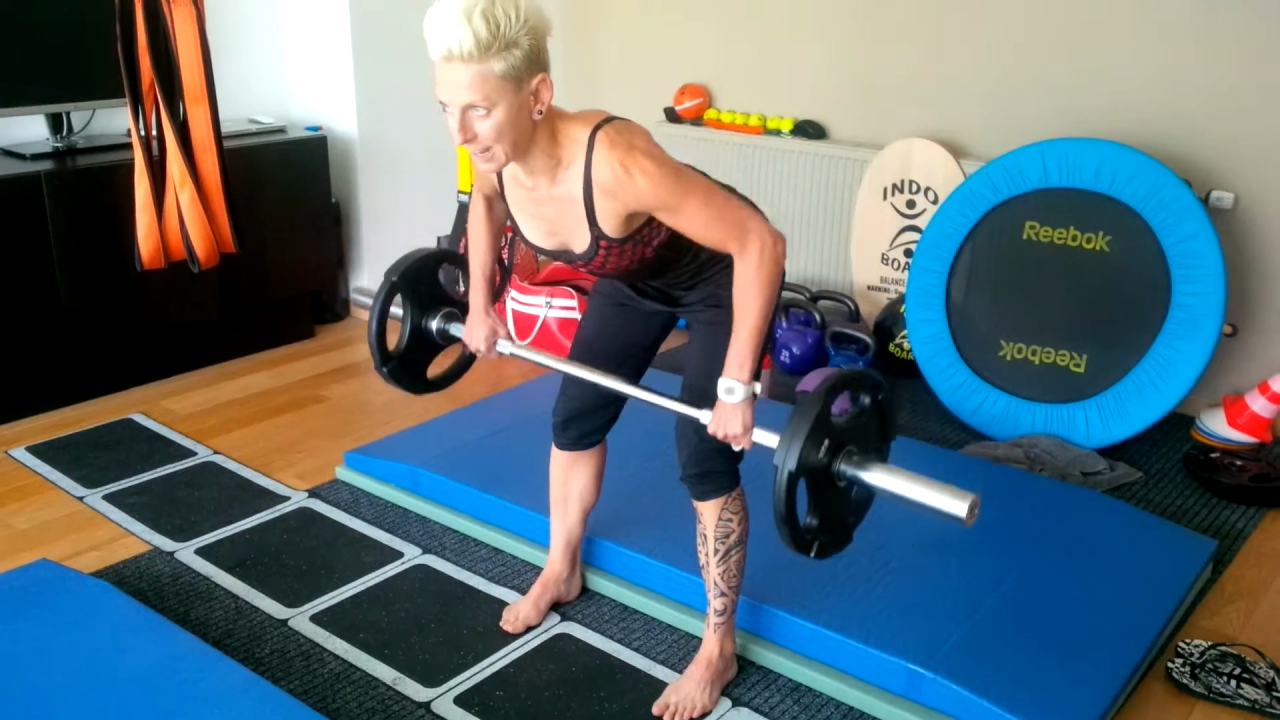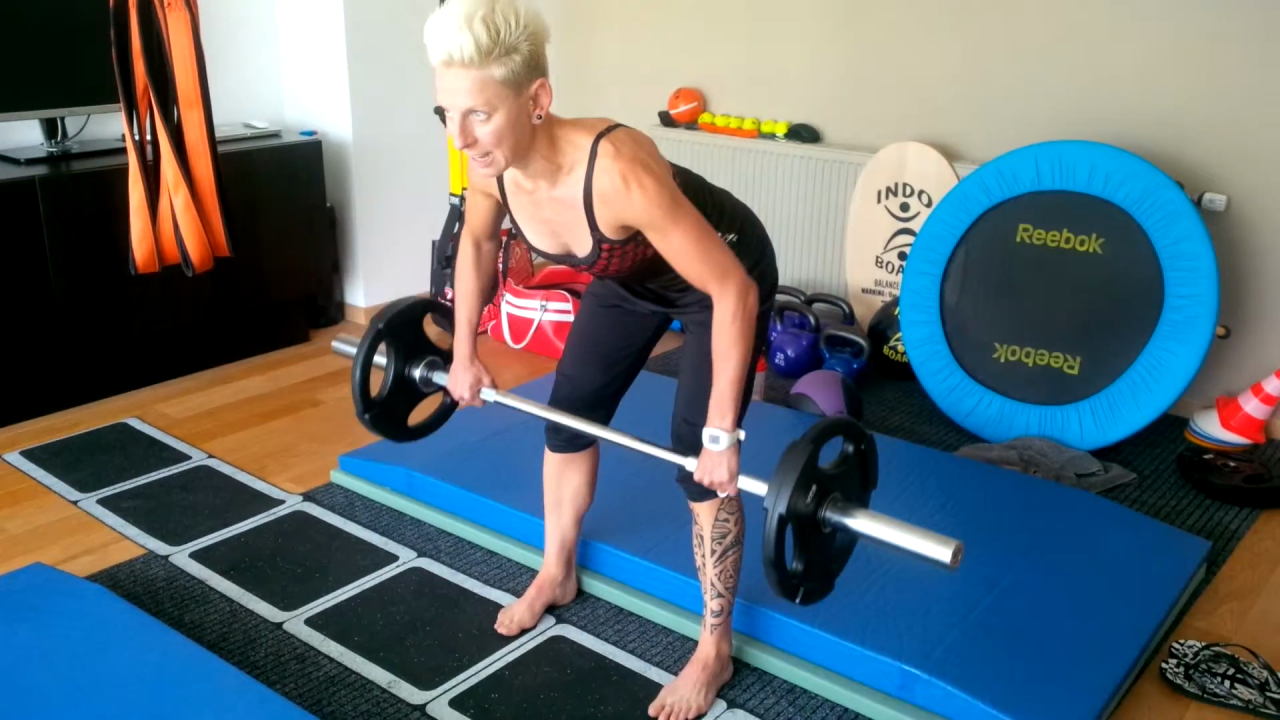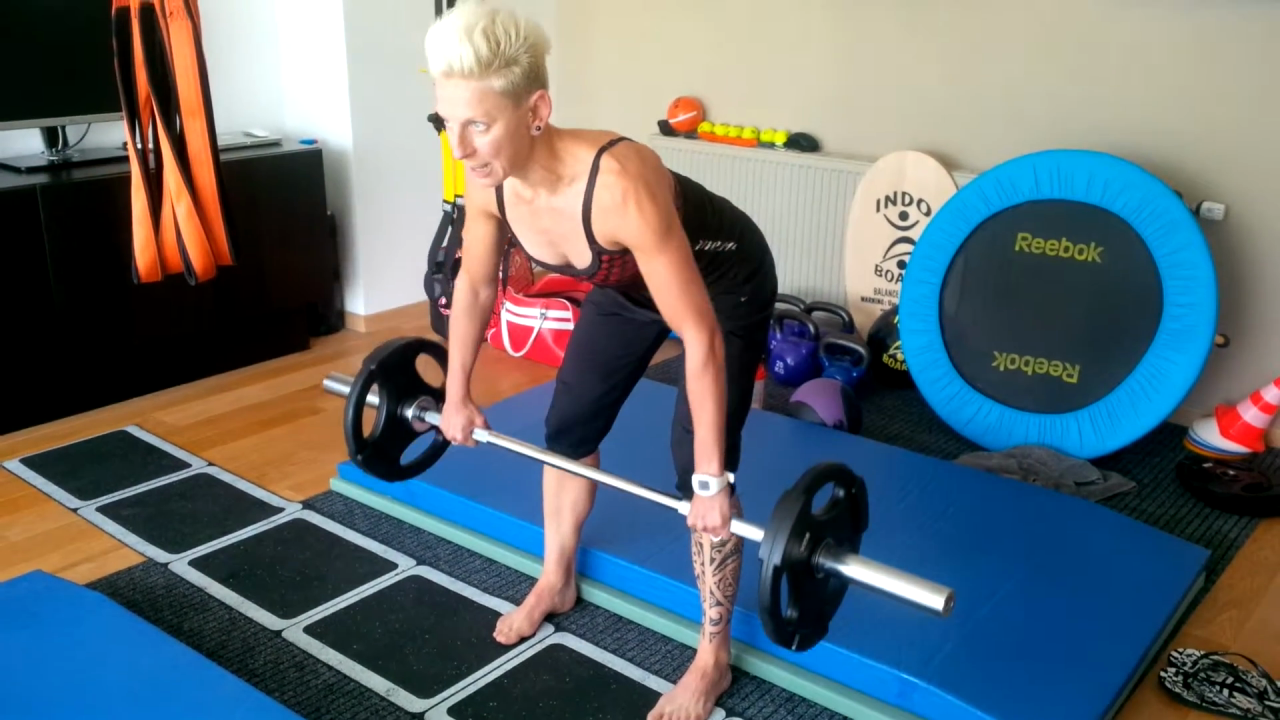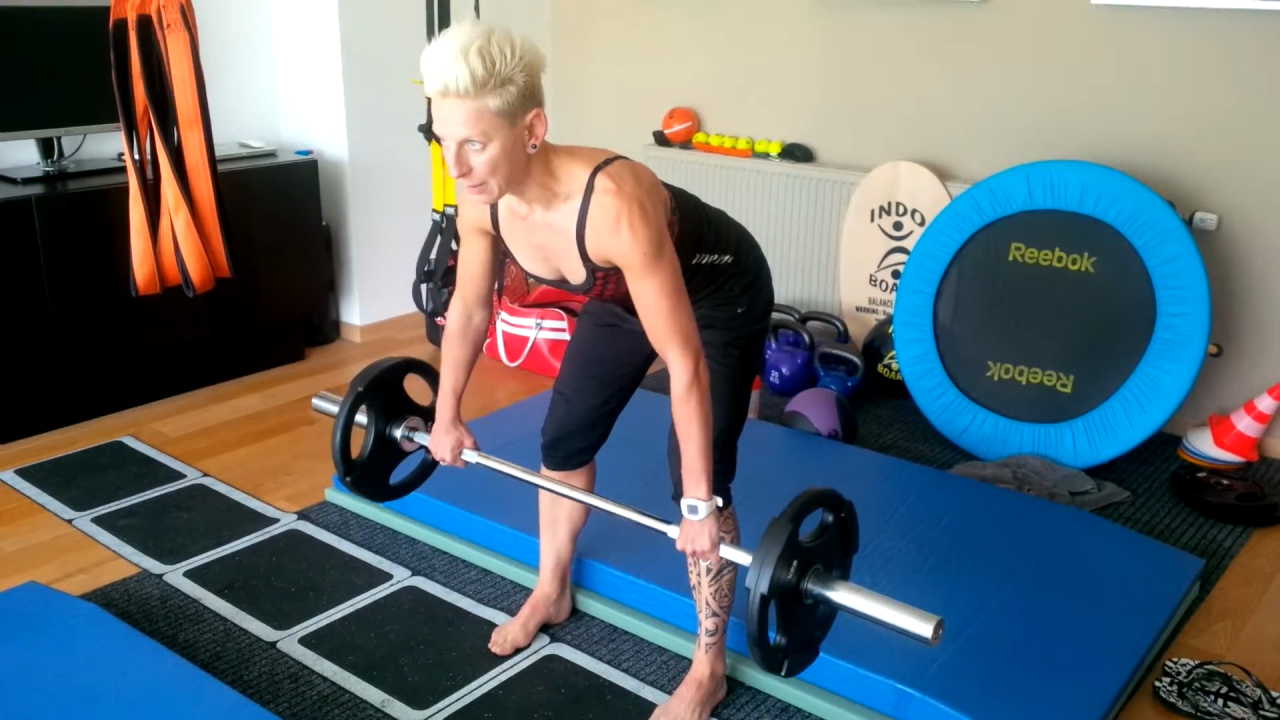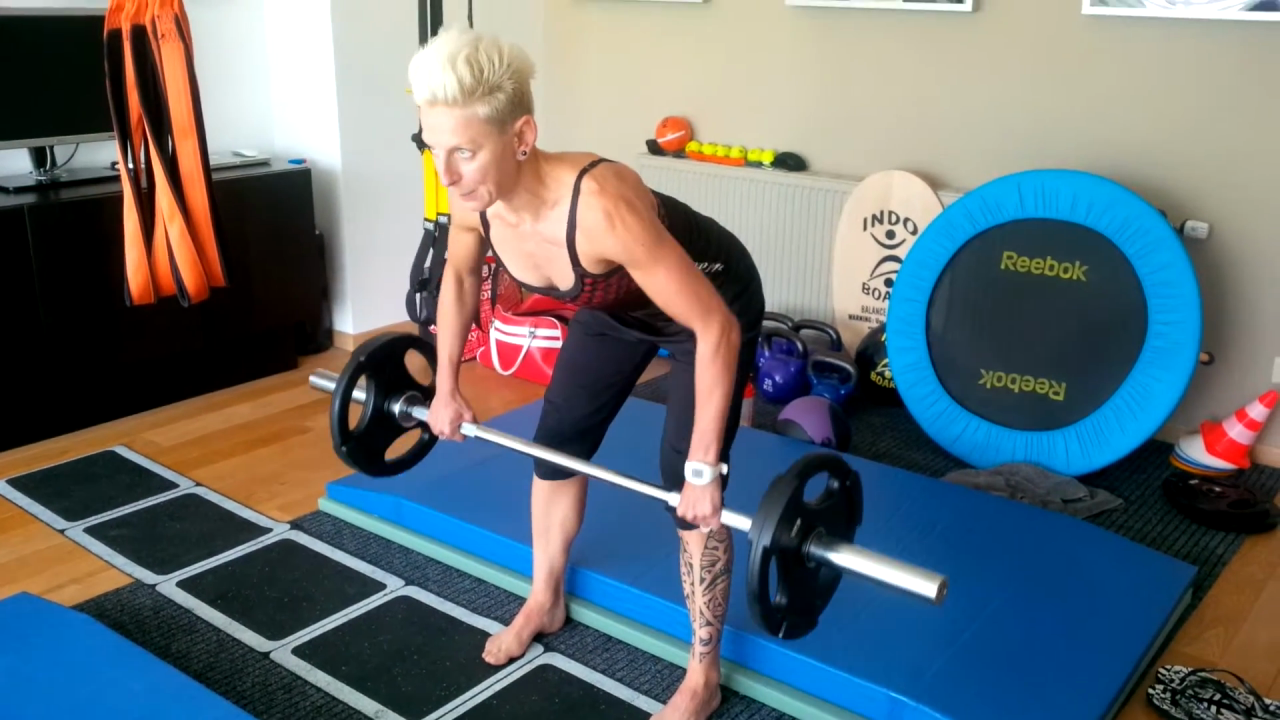
dt=0.3s
person 1, frame 1
left shoulder: (616, 162)
right shoulder: (496, 157)
left elbow: (760, 243)
left wrist: (736, 387)
right wrist: (480, 303)
left hip: (719, 275)
right hip: (634, 274)
left knee: (703, 453)
right knee: (575, 416)
left ankle: (718, 647)
right ankle: (562, 571)
person 1, frame 2
left shoulder: (617, 171)
right shoulder: (492, 167)
left elbow: (732, 292)
right elbow: (477, 243)
left wrist: (721, 433)
right wrist: (465, 350)
left hip: (722, 271)
right hip: (631, 272)
left knee: (698, 457)
right knee: (568, 415)
left ankle: (714, 649)
right ankle: (557, 574)
person 1, frame 3
left shoulder: (619, 186)
right shoulder: (489, 181)
left elbow: (701, 337)
right elbow: (474, 284)
left wrist: (711, 481)
right wrist: (457, 395)
left hip: (725, 281)
right hip: (629, 281)
left knee: (695, 466)
right knee: (567, 427)
left ankle: (713, 657)
right ankle: (555, 582)
person 1, frame 4
left shoulder: (613, 206)
right shoulder: (482, 199)
left elbow: (688, 366)
right elbow: (468, 309)
left wrist: (699, 504)
right wrist: (446, 416)
left hip: (721, 294)
right hip: (625, 290)
left knee: (696, 482)
right knee: (563, 437)
right ankle: (551, 593)
person 1, frame 5
left shoulder: (600, 207)
right shoulder: (474, 201)
left elbow: (715, 330)
right elbow: (459, 279)
left wrist: (704, 468)
right wrist: (446, 386)
left hip: (712, 298)
right hip: (616, 301)
left knee: (689, 491)
right knee: (555, 445)
right ankle: (545, 602)
